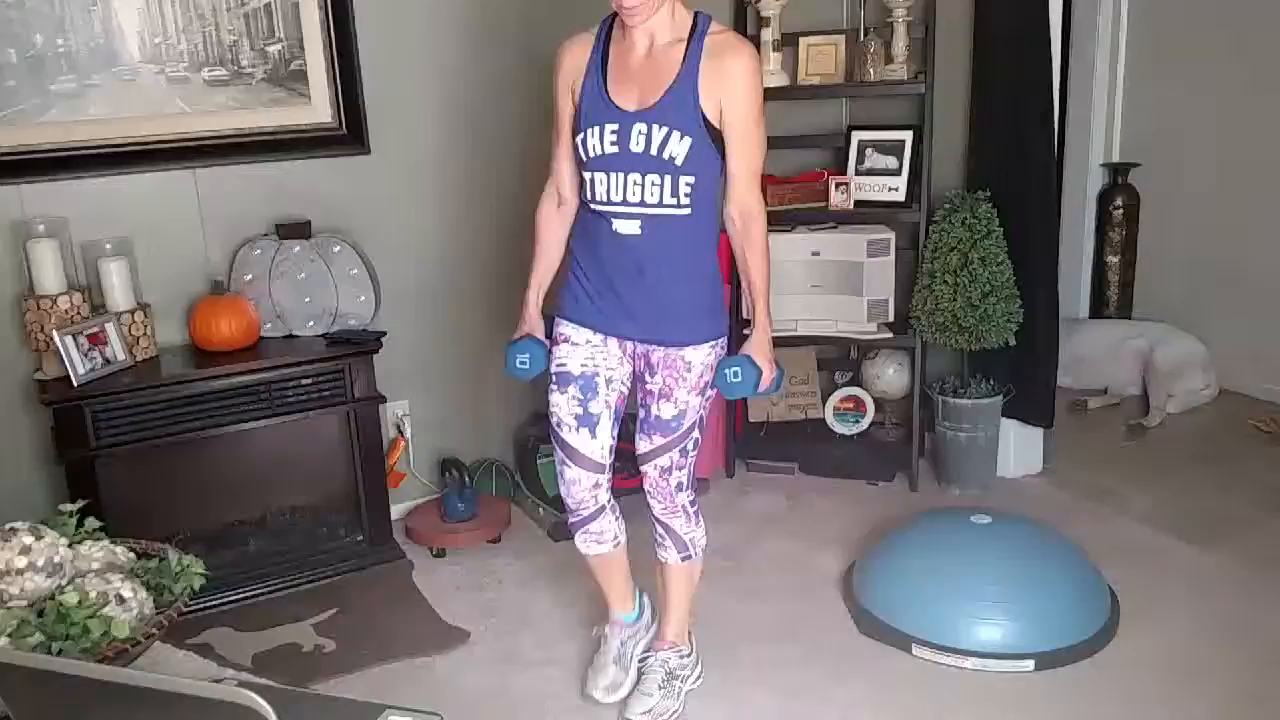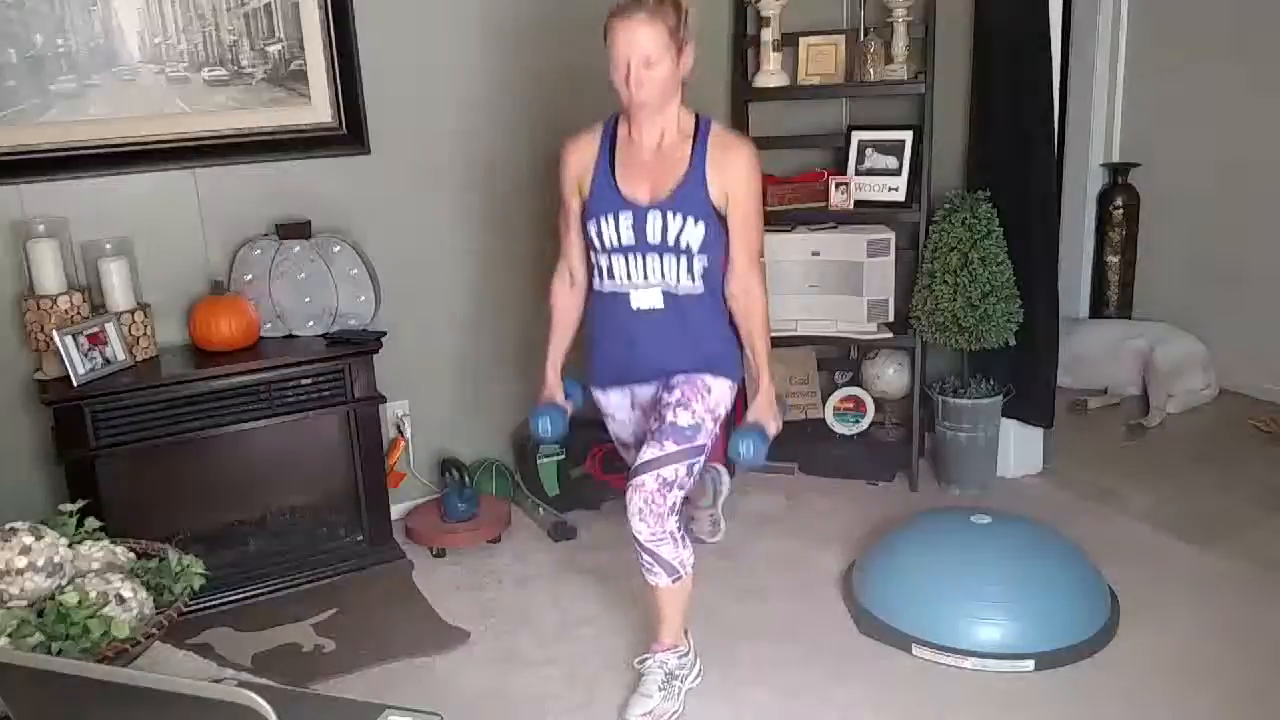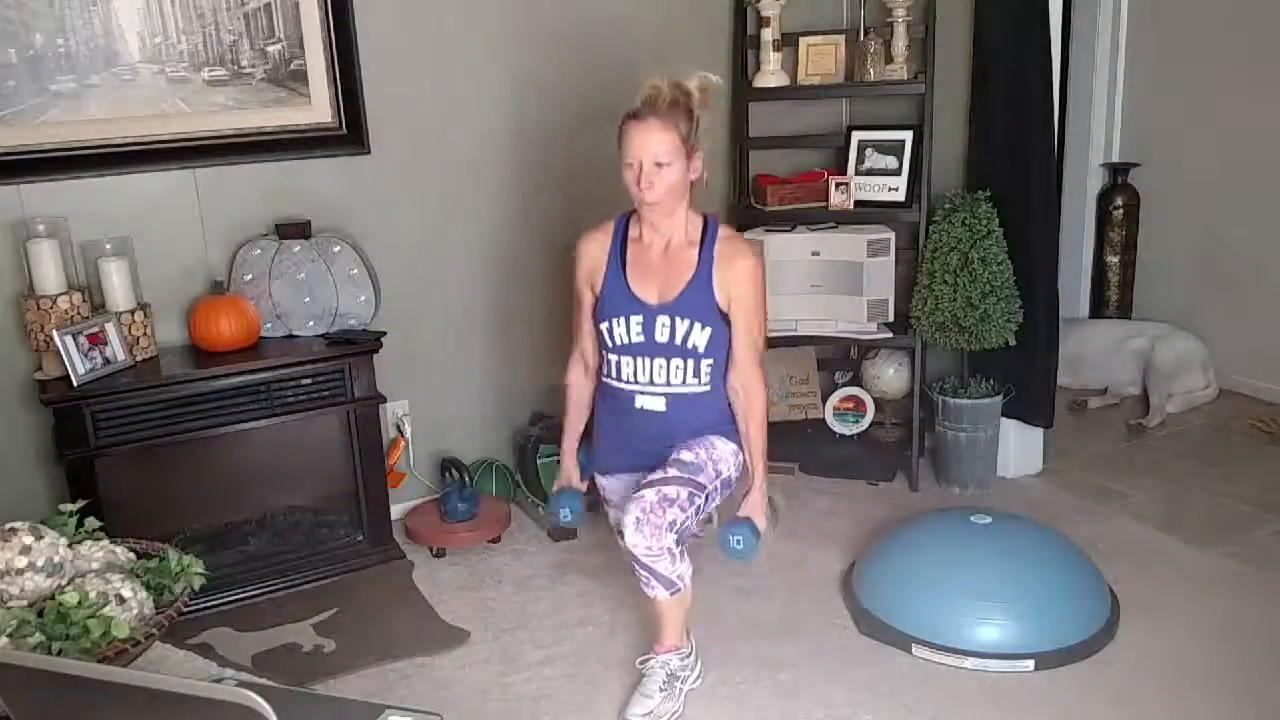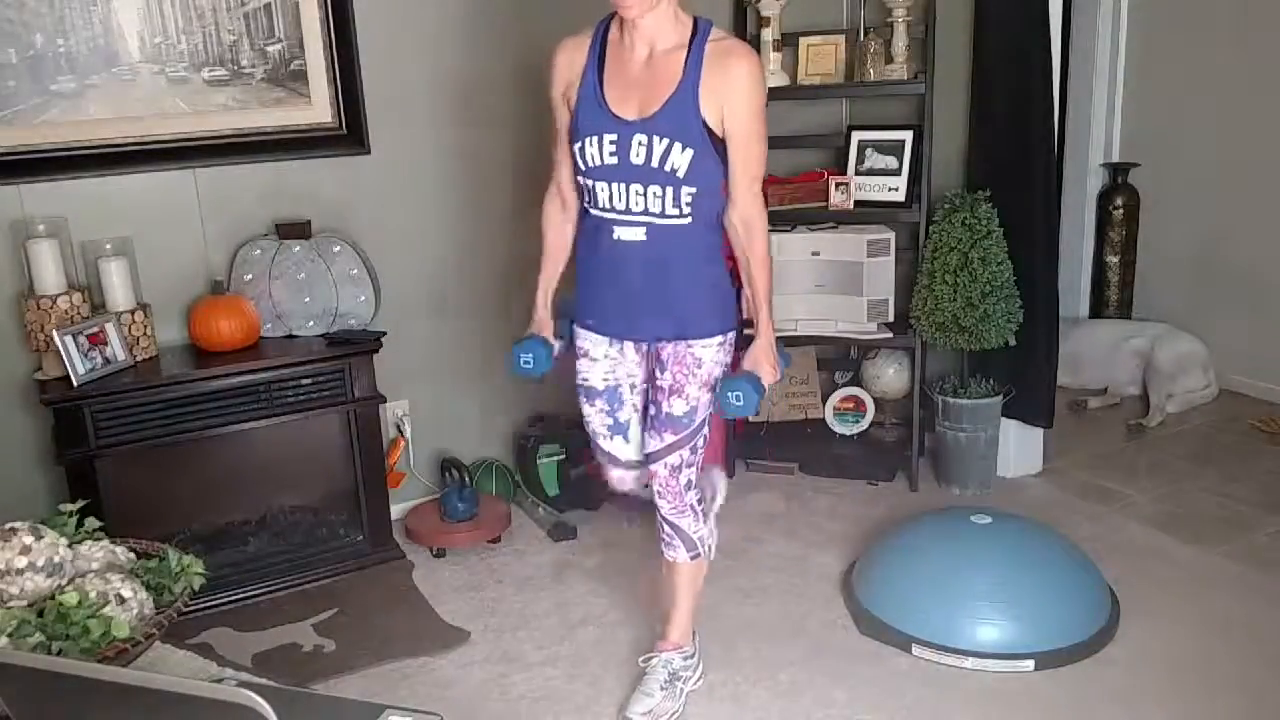
dt=0.5s
person 1, frame 1
left shoulder: (726, 59)
left elbow: (743, 205)
right elbow: (562, 191)
left wrist: (761, 325)
right wrist: (533, 300)
left hip: (684, 319)
right hip: (588, 312)
left knee: (666, 482)
right knee: (578, 480)
left ankle: (675, 647)
right ankle: (626, 615)
person 1, frame 2
left shoulder: (726, 157)
right shoulder: (582, 157)
left elbow: (744, 282)
right elbow: (571, 276)
left wrist: (763, 387)
right wrist: (551, 371)
left hip: (698, 367)
right hip: (615, 367)
left knee: (649, 501)
right knee: (654, 480)
left ankle: (673, 654)
right ankle: (699, 480)
person 1, frame 3
left shoulder: (731, 259)
right shoulder: (596, 250)
left elbow: (745, 378)
right elbow: (585, 360)
left wrist: (757, 482)
right wrist: (568, 452)
left hip: (704, 438)
right hip: (621, 447)
left knee: (646, 526)
right knee: (646, 522)
left ankle: (673, 656)
right ankle: (691, 507)
person 1, frame 4
left shoulder: (727, 65)
right shoulder: (574, 59)
left elbow: (745, 211)
right elbow: (565, 195)
left wrist: (764, 331)
right wrist: (542, 300)
left hip: (693, 320)
right hip: (602, 317)
left knee: (672, 482)
right knee: (622, 473)
left ankle: (677, 650)
right ankle: (699, 480)
